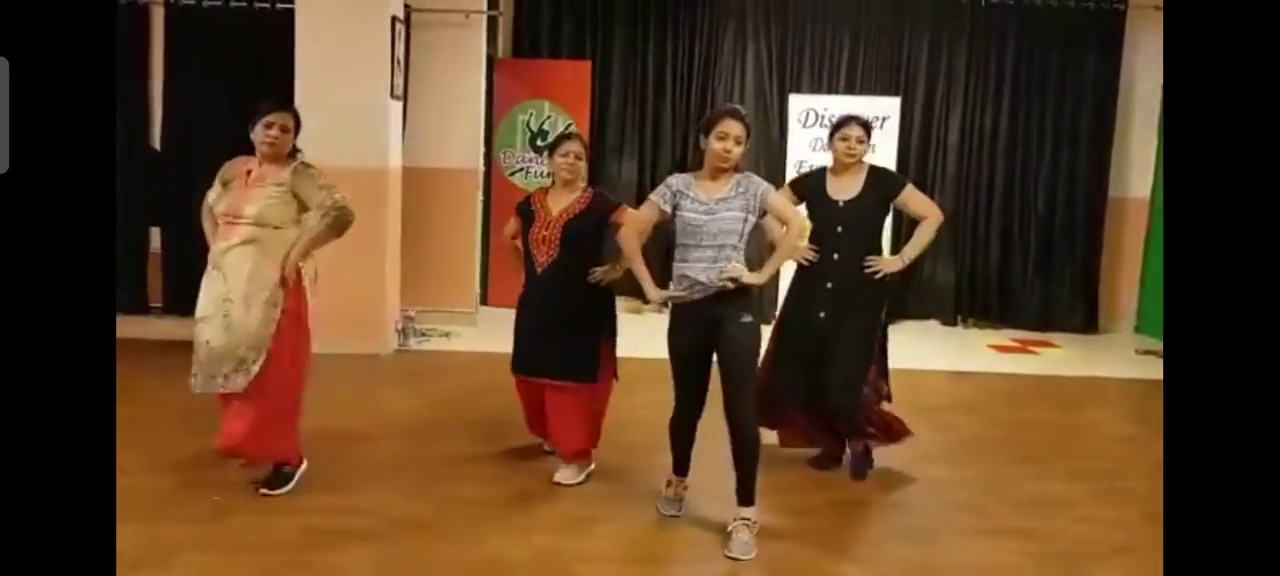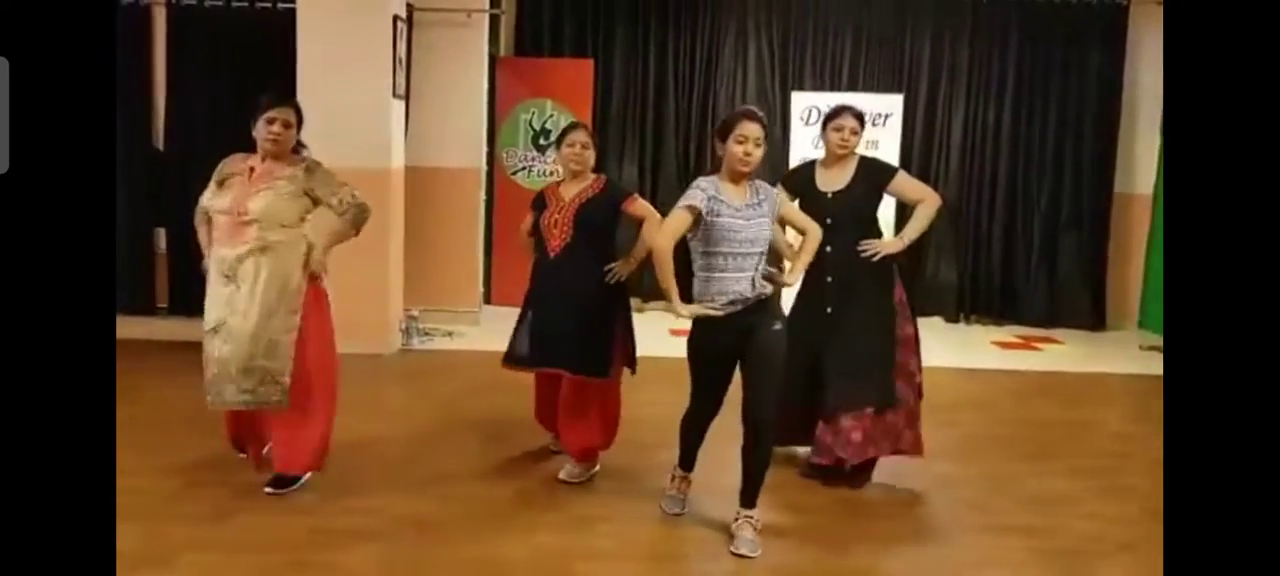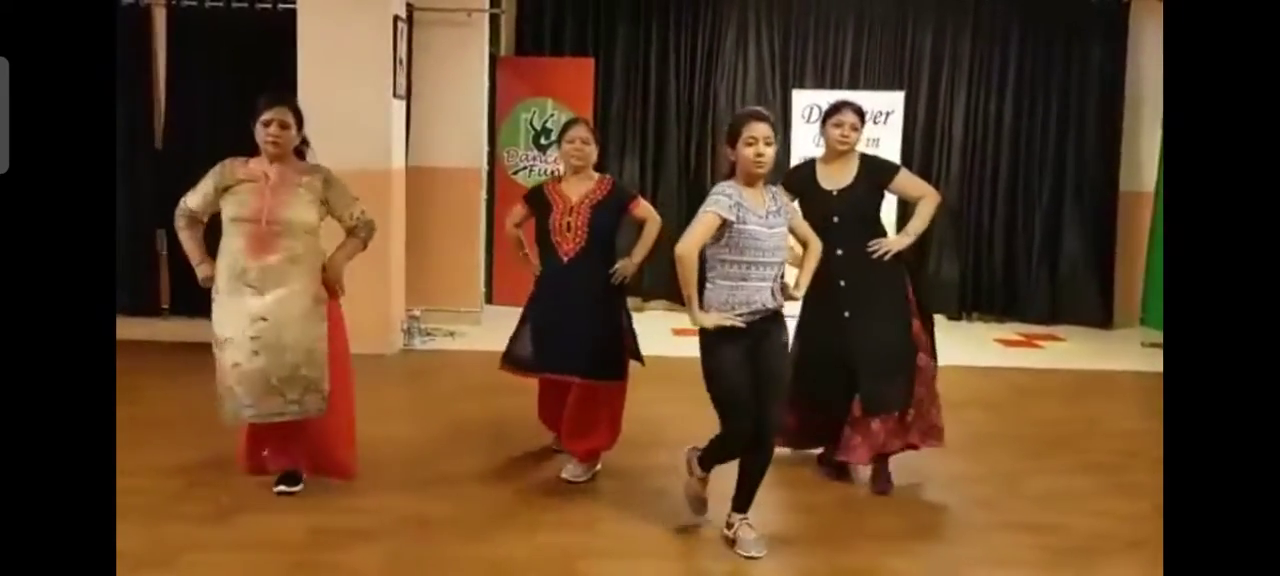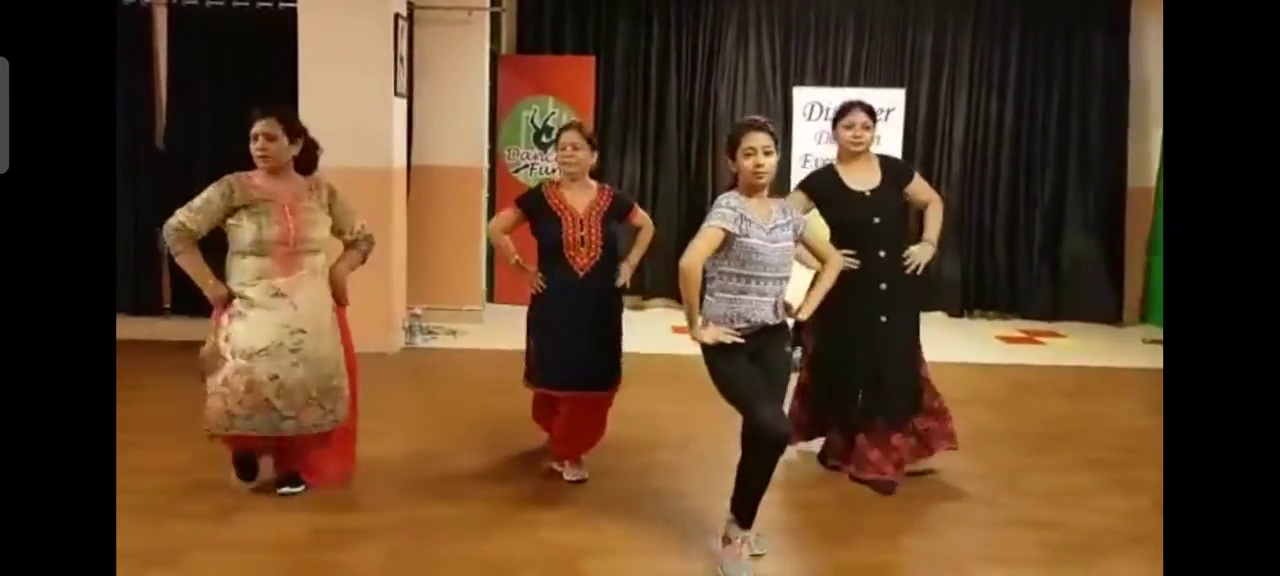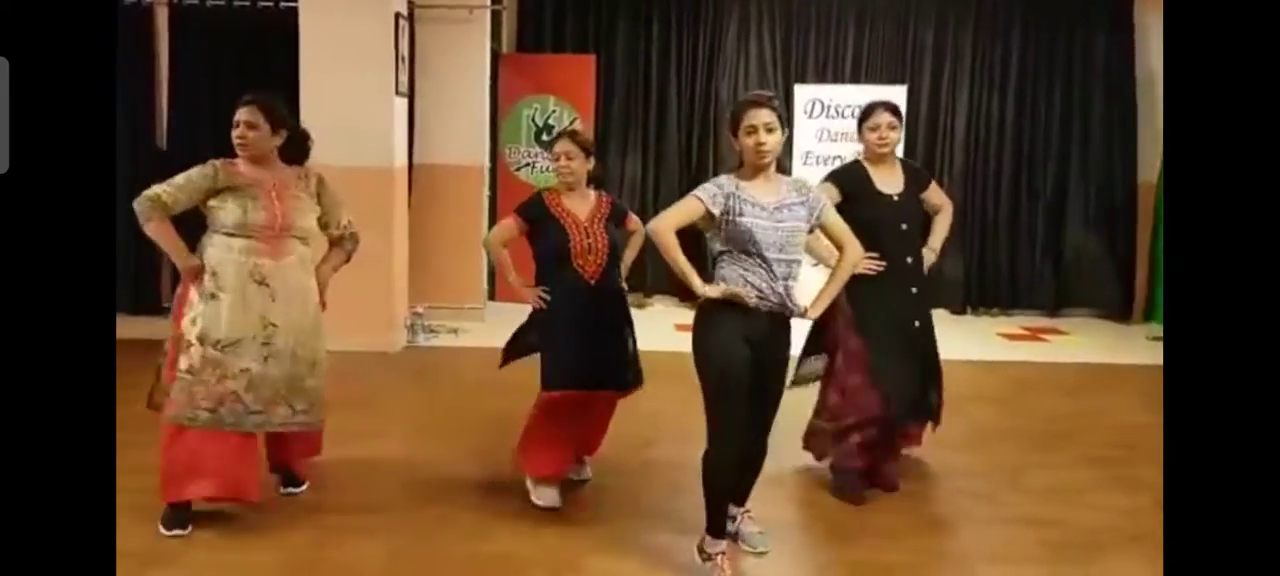
dt=0.3s
person 1, frame 1
left shoulder: (750, 187)
right shoulder: (676, 187)
left elbow: (796, 223)
right elbow: (629, 233)
left wrist: (763, 274)
right wrist: (650, 288)
left hip: (735, 307)
right hip: (688, 309)
left knee: (741, 408)
right knee: (688, 403)
left ankle: (746, 515)
right ankle: (677, 480)
person 1, frame 2
left shoulder: (765, 194)
right shoulder: (704, 190)
left elbow: (813, 230)
right elbow: (661, 242)
left wrist: (793, 276)
right wrist: (676, 302)
left hip: (764, 318)
right hip: (715, 321)
left knee: (761, 418)
right knee: (703, 407)
left ankle: (746, 515)
right ankle: (681, 476)
person 1, frame 3
left shoulder: (778, 200)
right shoulder: (725, 196)
left elbow: (813, 243)
right elbow: (685, 249)
left wrist: (799, 287)
right wrist: (696, 313)
left hip: (771, 328)
right hip: (728, 331)
left knee: (765, 431)
right knee: (738, 432)
left ankle: (739, 518)
right ankle: (699, 465)
person 1, frame 4
left shoulder: (786, 213)
right shoulder: (729, 207)
left elbow: (832, 260)
right elbow: (691, 262)
left wrist: (806, 308)
right wrist: (697, 326)
left hip: (773, 338)
right hip: (729, 342)
left knee: (763, 436)
right knee: (772, 430)
left ankle: (742, 521)
right ankle: (736, 531)
person 1, frame 5
left shoulder: (803, 193)
right shoulder: (723, 190)
left elbow: (850, 249)
right elbow: (659, 227)
left wrist: (817, 305)
right wrist: (700, 286)
left hip: (775, 326)
right hip: (725, 321)
left knee: (758, 432)
right knee: (726, 434)
left ankle: (737, 509)
person 2, frame 1
left shoulder: (298, 174)
right shoulder: (232, 169)
left elbow: (340, 213)
right elbow: (209, 207)
left wrist: (298, 251)
right wrist: (214, 246)
left hip: (268, 285)
right hip: (224, 281)
left knee: (267, 365)
right knee: (229, 358)
left ankle: (287, 457)
right ankle: (246, 437)
person 2, frame 2
left shoulder: (306, 172)
right shoulder: (230, 167)
left elbow: (356, 209)
right elbow: (204, 211)
left wrist: (321, 246)
right wrist: (208, 254)
left hip: (282, 287)
right hip: (229, 288)
left knee: (284, 369)
right knee: (237, 365)
left ankle: (292, 460)
right ankle: (255, 442)
person 2, frame 3
left shoulder: (318, 179)
right shoulder: (230, 172)
left elbow: (363, 225)
right elbow: (186, 214)
left wrist: (337, 262)
right wrist: (200, 262)
left hip: (297, 293)
right hip: (239, 294)
left knee: (297, 375)
right knee: (250, 371)
left ankle: (294, 460)
right ankle: (265, 451)
person 2, frame 4
left shoulder: (322, 192)
right shoulder: (234, 189)
left elbow: (361, 239)
right elbow: (177, 231)
left wrist: (339, 274)
right wrist: (209, 283)
left hip: (310, 310)
right hip: (250, 306)
left knee: (308, 384)
right knee: (243, 380)
left ankle: (296, 466)
right ankle: (245, 443)
person 2, frame 5
left shoulder: (310, 183)
right shoulder: (217, 174)
left elbow: (347, 236)
right elbow: (149, 204)
left wrist: (322, 272)
right wrist: (182, 258)
left hip: (288, 304)
right hip: (221, 299)
left knee: (287, 384)
right knee: (205, 388)
left ankle: (288, 463)
right ankle: (183, 492)
person 3, frame 1
left shoulder: (884, 182)
right shoulder: (811, 182)
left elbow: (932, 216)
left wrist: (901, 259)
left hip: (862, 291)
right hip: (813, 287)
left knee: (845, 375)
right knee: (805, 368)
left ankle: (860, 440)
right ankle: (829, 442)
person 3, frame 2
left shoulder: (874, 172)
right shoulder: (802, 176)
left elbow: (930, 200)
left wrist: (900, 241)
left hip: (867, 283)
right hip: (819, 284)
left knee: (860, 366)
right knee: (809, 365)
left ankle: (862, 452)
right ankle: (828, 451)
person 3, frame 3
left shoulder: (875, 169)
right shoulder: (802, 175)
left elbow: (929, 196)
left wrist: (906, 237)
left hip: (877, 282)
right hip: (825, 286)
left knee: (881, 364)
right knee: (825, 368)
left ankle: (878, 452)
right ankle: (836, 447)
person 3, frame 4
left shoulder: (896, 170)
right shoulder: (822, 182)
left elbow: (933, 202)
left wrist: (928, 245)
right wrist: (815, 259)
left hip: (896, 290)
right hip: (846, 291)
left knee: (894, 373)
right knee: (841, 369)
left ankle: (875, 460)
right ankle: (834, 440)
person 3, frame 5
left shoulder: (914, 175)
right shoulder: (847, 178)
left elbow: (944, 208)
left wrist: (932, 249)
right wrist: (837, 261)
left hip: (909, 294)
right hip: (865, 296)
left knee: (909, 380)
right knee: (872, 384)
left ankle: (879, 461)
right ankle: (848, 458)
person 4, frame 1
left shoulder: (596, 203)
right shoulder: (531, 203)
right elbow: (509, 235)
left wrist: (617, 268)
right wrist: (528, 265)
left hip: (582, 306)
right hip: (538, 305)
left knee: (574, 381)
right knee: (534, 376)
left ankle: (579, 456)
right ankle: (551, 433)
person 4, frame 2
left shoulder: (607, 190)
right shoulder: (545, 196)
left elbow: (652, 219)
right elbow: (526, 232)
left wrist: (631, 261)
right wrist: (543, 258)
left hip: (593, 297)
right hip: (548, 296)
left knee: (587, 373)
right knee: (550, 370)
left ankle: (585, 453)
right ankle: (560, 433)
person 4, frame 3
left shoulder: (612, 190)
right shoulder: (543, 192)
left elbow: (653, 220)
right elbow: (511, 224)
left wrist: (633, 261)
right wrist: (530, 258)
left hip: (598, 297)
right hip: (553, 297)
left knee: (594, 375)
right knee: (555, 371)
left ankle: (587, 452)
right ankle: (562, 432)
person 4, frame 4
left shoulder: (611, 199)
right shoulder: (539, 197)
left elbow: (647, 226)
right elbow: (496, 229)
left wrist: (628, 266)
right wrist: (522, 267)
left hip: (600, 307)
right hip: (556, 306)
left knee: (594, 384)
right knee: (554, 380)
left ankle: (572, 452)
right ankle: (557, 442)
person 4, frame 5
left shoulder: (608, 205)
right shoulder: (539, 205)
left elbow: (638, 230)
right elbow: (494, 240)
left wrist: (622, 269)
right wrist: (520, 286)
left hip: (607, 315)
right hip: (559, 316)
left knee: (600, 392)
right knee: (561, 394)
left ankle: (578, 453)
right ankle: (541, 472)
